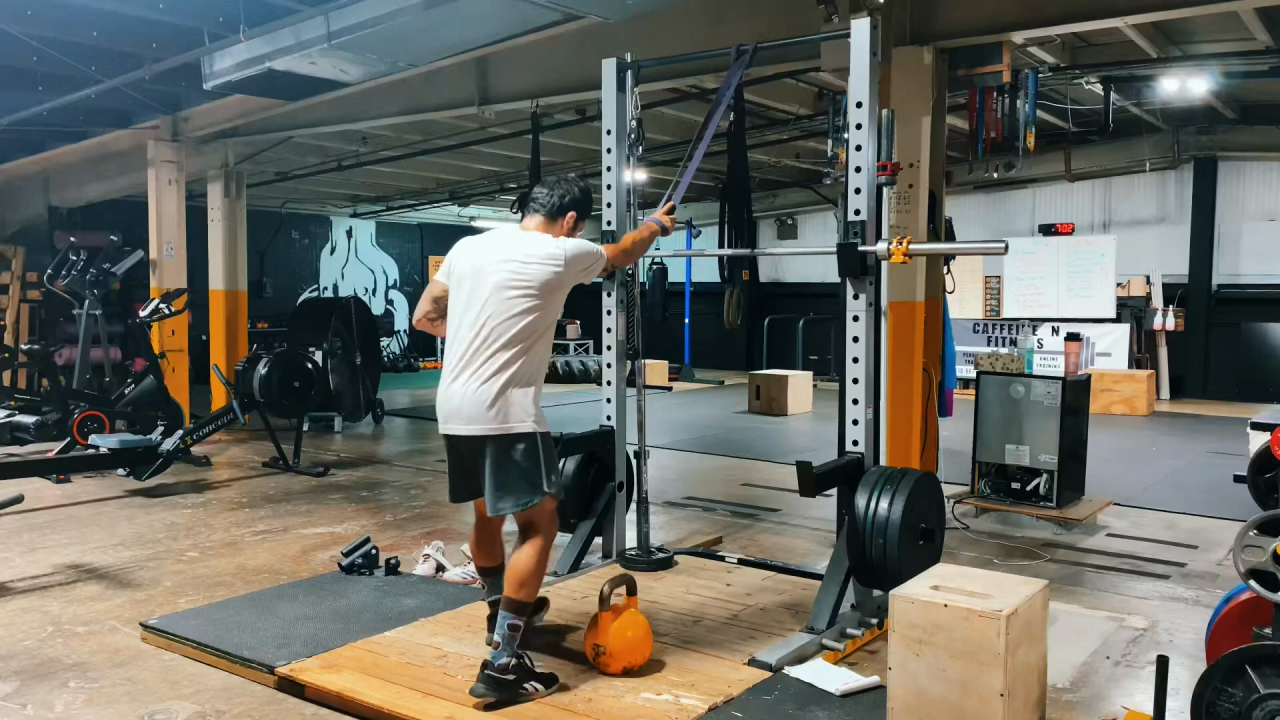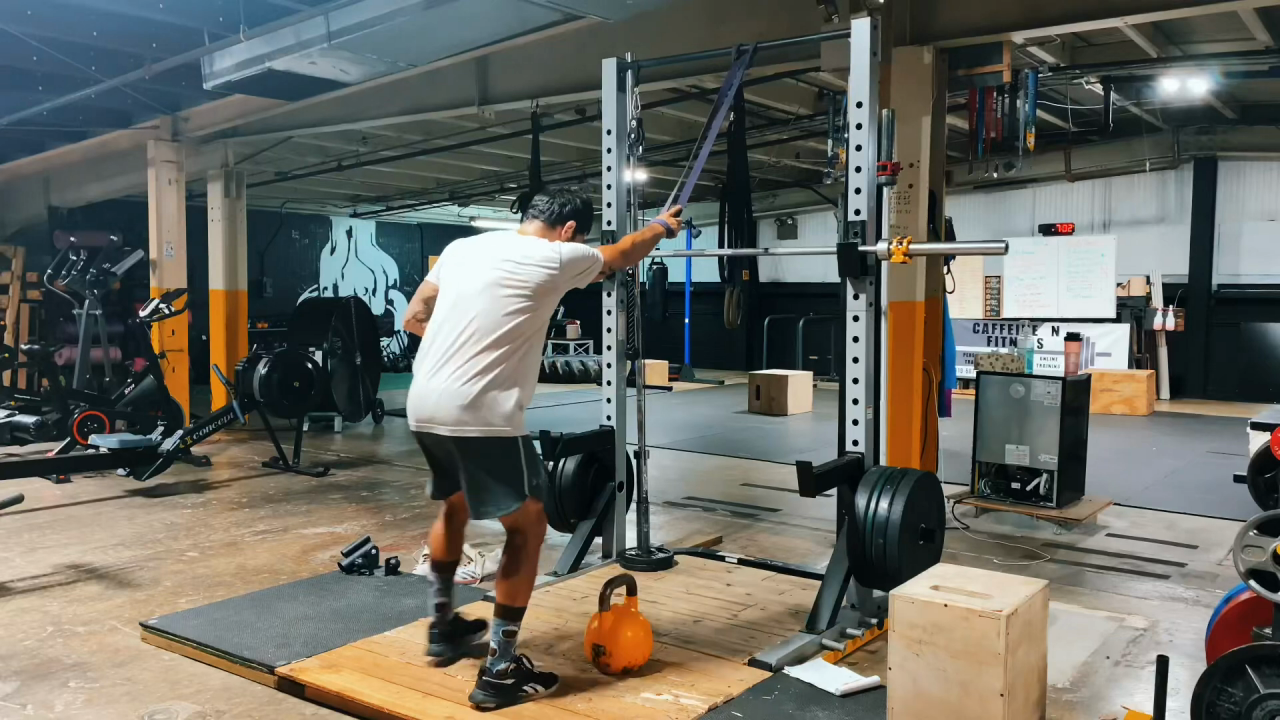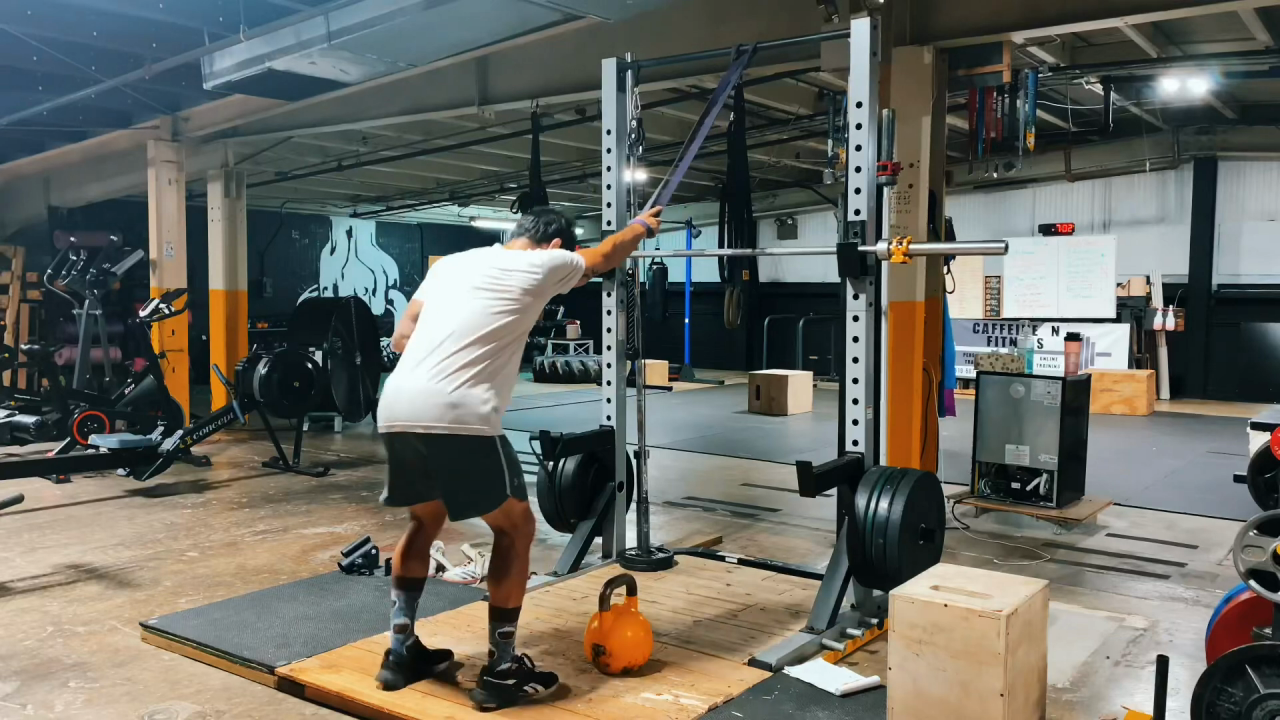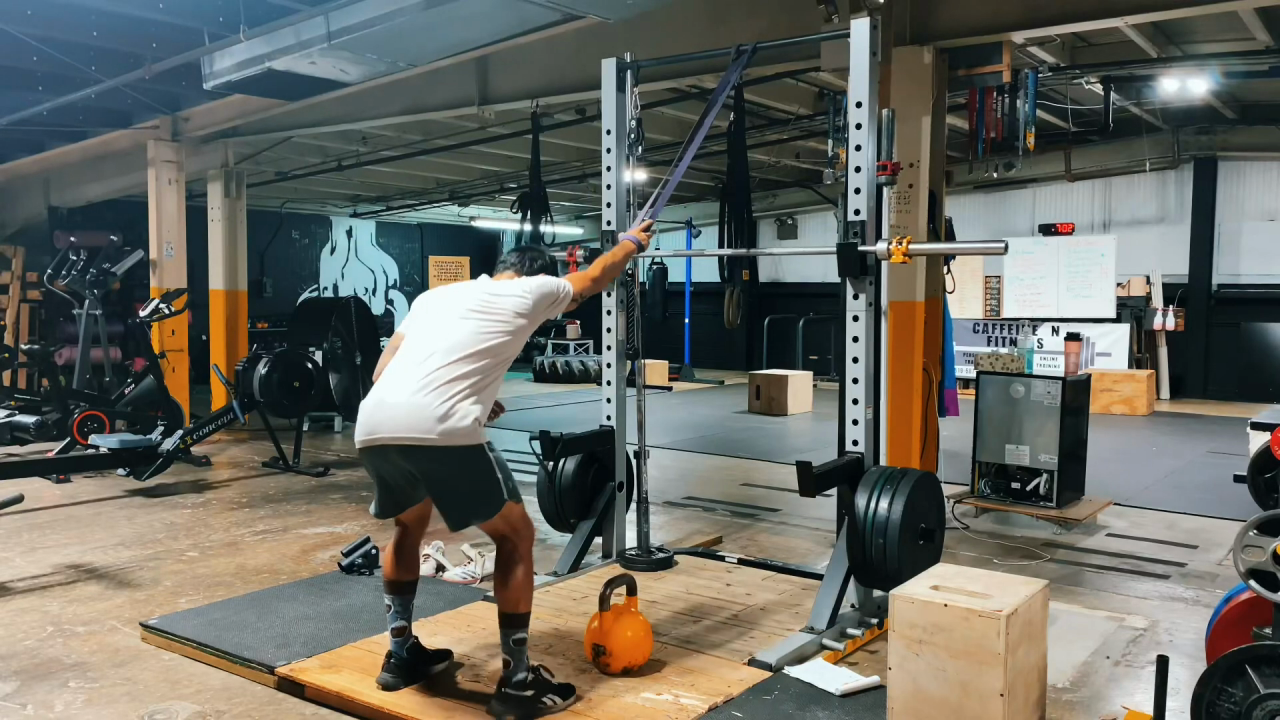
dt=0.2s
person 1, frame 1
left shoulder: (466, 247)
right shoulder: (559, 255)
left elbow: (423, 316)
right elbow: (620, 255)
right wrist: (656, 224)
left hip: (453, 407)
right hip: (505, 412)
left knee: (488, 516)
right knee: (538, 525)
left ankle: (506, 616)
right ankle: (502, 664)
person 1, frame 2
left shoulder: (461, 248)
right shoulder: (554, 259)
left elbow: (415, 318)
right elbow: (621, 254)
right wrist: (661, 226)
left hip: (424, 403)
right hip: (483, 413)
left knee: (456, 506)
right knee: (526, 527)
left ankle: (444, 628)
right ankle: (499, 670)
person 1, frame 3
left shoulder: (450, 263)
right shoulder: (539, 266)
left elbow: (403, 338)
right elbow: (604, 256)
right wrist: (642, 225)
left hip: (394, 407)
right hip: (456, 413)
left knee: (425, 520)
right knee: (516, 528)
left ankle: (401, 652)
right ankle: (501, 671)
person 1, frame 4
left shoulder: (435, 295)
right shoulder: (529, 292)
right elbow: (593, 278)
right wrist: (632, 242)
left hip: (372, 425)
right hip: (438, 429)
left knee: (410, 523)
right knee: (516, 535)
left ankle: (401, 653)
